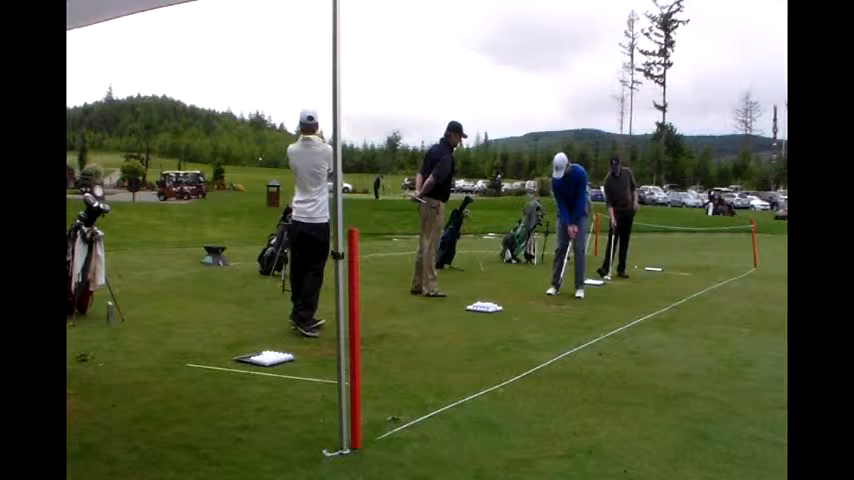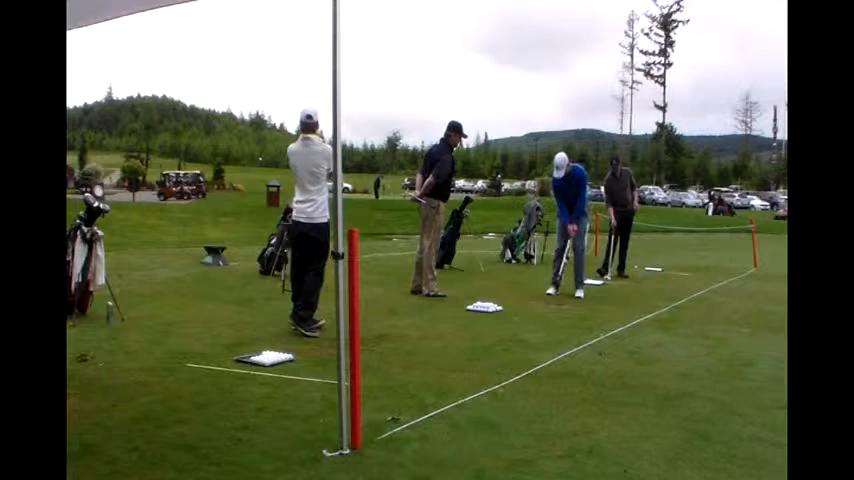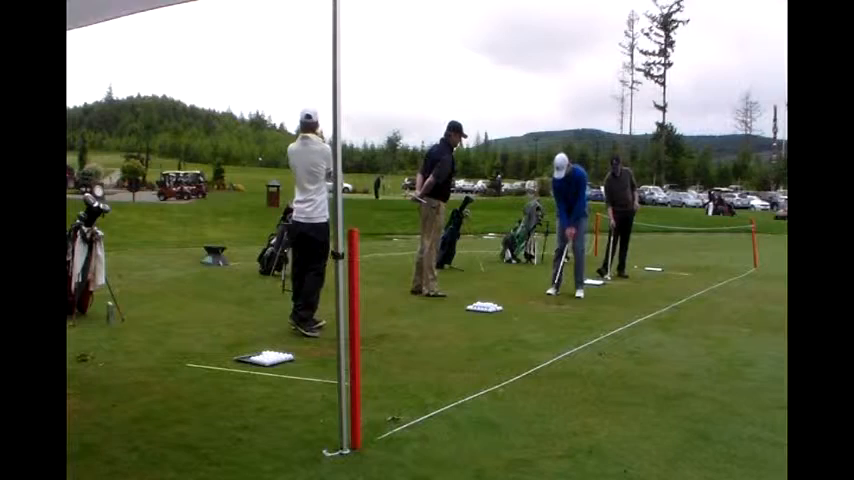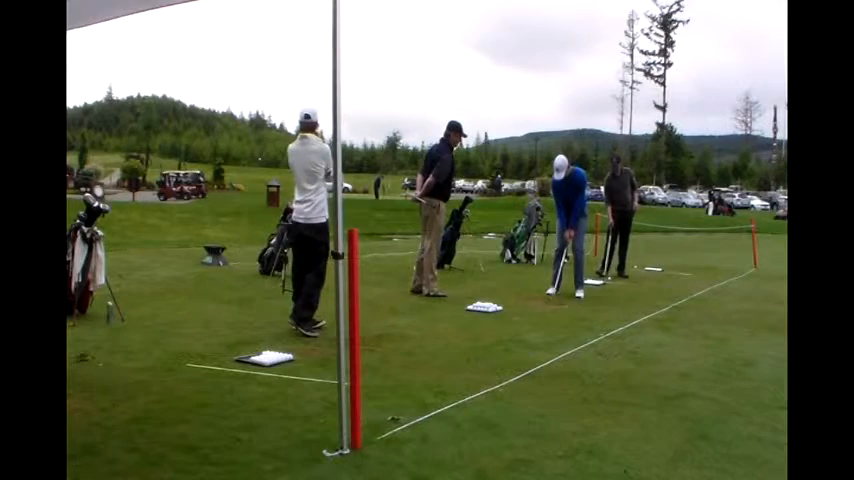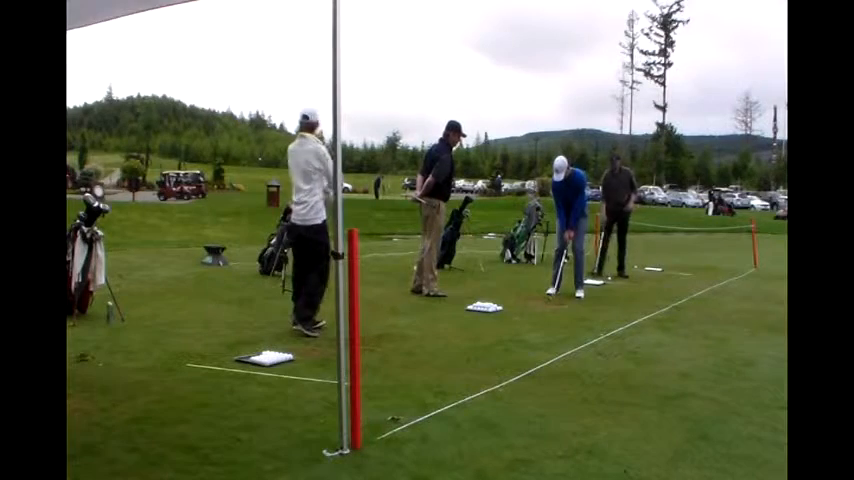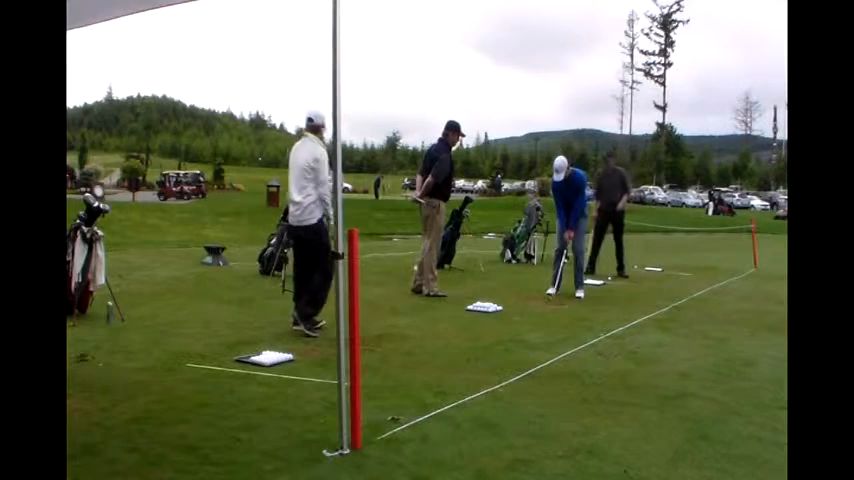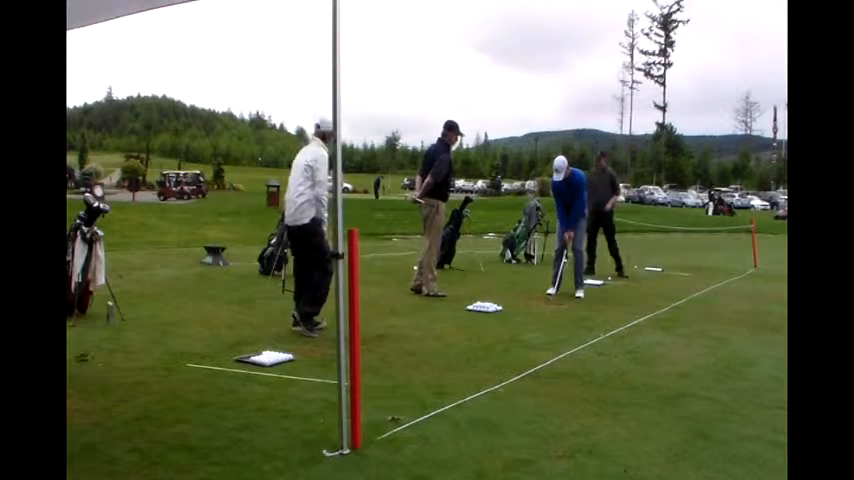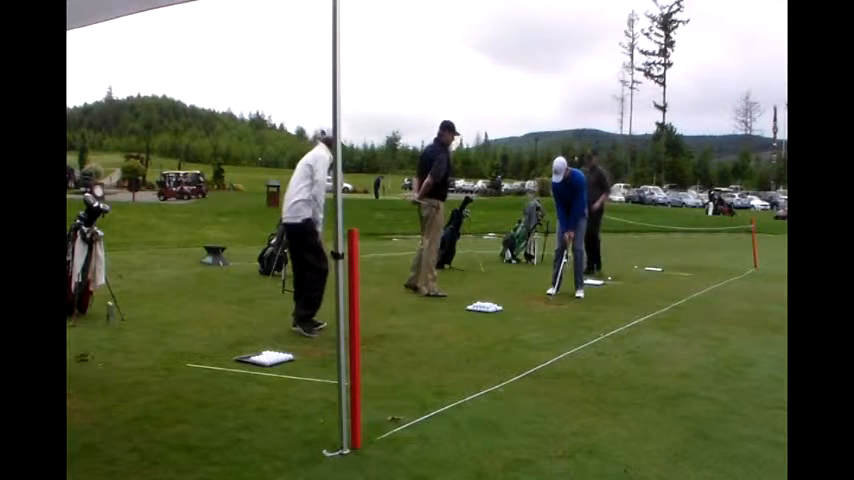
dt=0.2s
person 1, frame 1
left shoulder: (292, 150)
right shoulder: (326, 150)
left hip: (298, 218)
right hip: (318, 219)
left knee: (299, 267)
right knee: (314, 269)
left ankle: (301, 314)
right ankle: (303, 317)
person 1, frame 2
left shoulder: (292, 150)
right shoulder: (325, 150)
left hip: (298, 218)
right hip: (318, 219)
left knee: (299, 268)
right knee: (314, 269)
left ankle: (301, 314)
right ankle: (303, 317)
person 1, frame 3
left shoulder: (292, 150)
right shoulder: (324, 149)
left hip: (298, 217)
right hip: (318, 218)
left knee: (300, 267)
right knee: (315, 269)
left ankle: (301, 315)
right ankle: (303, 317)
person 1, frame 4
left shoulder: (291, 149)
right shoulder: (322, 148)
right elbow: (330, 173)
left hip: (298, 217)
right hip: (316, 218)
left knee: (300, 268)
right knee: (316, 269)
left ankle: (301, 315)
right ankle: (303, 317)
person 1, frame 5
left shoulder: (292, 149)
right shoulder: (318, 149)
right elbow: (331, 180)
left wrist: (319, 192)
right wrist: (327, 193)
left hip: (296, 217)
right hip: (314, 218)
left knee: (301, 268)
right knee: (319, 269)
left ankle: (301, 315)
right ankle: (304, 316)
person 1, frame 6
left shoulder: (296, 148)
right shoulder: (318, 151)
right elbow: (323, 189)
right wrist: (329, 217)
left hip: (295, 218)
right hip: (312, 218)
left knee: (303, 268)
right knee: (324, 267)
left ankle: (301, 315)
right ankle: (305, 314)
person 1, frame 7
left shoulder: (304, 151)
right shoulder: (320, 154)
right elbow: (320, 192)
right wrist: (324, 224)
left hip: (292, 218)
right hip: (306, 218)
left knee: (303, 267)
right knee: (323, 266)
left ankle: (302, 316)
right ankle: (305, 314)
person 1, frame 8
left shoulder: (313, 154)
right shoulder: (323, 155)
right elbow: (317, 191)
left wrist: (314, 223)
right wrist: (319, 226)
left hip: (290, 217)
right hip: (301, 217)
left knee: (302, 267)
right knee: (318, 266)
left ankle: (302, 316)
right ankle: (303, 317)
person 2, frame 1
left shoulder: (435, 149)
right shoulder: (446, 155)
left elbow: (421, 172)
right elbow: (432, 179)
left wrist: (418, 191)
right wrist: (421, 194)
left hip: (426, 201)
right hip: (434, 202)
left knee: (424, 244)
right knee: (430, 245)
left ankle: (418, 284)
right ankle: (429, 287)
person 2, frame 2
left shoulder: (434, 149)
right shoulder: (446, 155)
left elbow: (420, 173)
right elbow: (432, 179)
left wrist: (418, 192)
right wrist: (421, 194)
left hip: (426, 201)
right hip: (434, 203)
left knee: (424, 244)
right knee: (430, 245)
left ankle: (418, 284)
right ankle: (429, 287)
person 2, frame 3
left shoulder: (435, 149)
right shoulder: (446, 155)
left elbow: (421, 173)
right elbow: (433, 179)
left wrist: (418, 192)
right wrist: (421, 195)
left hip: (426, 201)
right hip: (434, 203)
left knee: (425, 244)
right knee: (431, 245)
left ankle: (418, 284)
right ankle: (430, 287)
person 2, frame 4
left shoulder: (435, 149)
right shoulder: (446, 154)
left elbow: (421, 173)
right elbow: (433, 179)
left wrist: (418, 192)
right wrist: (422, 194)
left hip: (427, 201)
right hip: (435, 202)
left knee: (425, 244)
right knee: (432, 245)
left ankle: (418, 284)
right ankle: (430, 287)
person 2, frame 5
left shoulder: (434, 149)
right shoulder: (445, 154)
left elbow: (421, 173)
right elbow: (432, 179)
left wrist: (418, 192)
right wrist: (422, 194)
left hip: (427, 201)
right hip: (435, 202)
left knee: (426, 244)
right knee: (432, 245)
left ankle: (418, 284)
right ankle: (430, 287)
person 2, frame 6
left shoulder: (433, 149)
right shoulder: (444, 154)
left elbow: (421, 174)
right elbow: (432, 179)
left wrist: (418, 192)
right wrist: (421, 194)
left hip: (427, 201)
right hip: (435, 202)
left knee: (428, 244)
right knee: (432, 245)
left ankle: (418, 283)
right ankle: (430, 287)
person 2, frame 7
left shoulder: (432, 149)
right shoulder: (443, 154)
left elbow: (420, 174)
right elbow: (431, 179)
left wrist: (417, 192)
right wrist: (421, 195)
left hip: (427, 202)
right hip: (434, 202)
left knee: (428, 243)
right knee: (432, 245)
left ankle: (419, 282)
right ankle: (429, 287)
person 2, frame 8
left shoulder: (428, 150)
right shoulder: (442, 154)
left elbow: (418, 175)
right elbow: (431, 179)
left wrist: (416, 194)
right wrist: (420, 196)
left hip: (424, 202)
right hip: (434, 202)
left knee: (425, 242)
right knee: (431, 244)
left ankle: (413, 280)
right ankle: (429, 287)
person 3, frame 1
left shoulder: (580, 173)
right shoulder: (556, 179)
left elbow: (581, 199)
right elbow: (561, 203)
left wrist: (575, 223)
right wrist: (568, 224)
left hip: (580, 213)
right hip: (564, 213)
left knee: (579, 248)
right knee: (560, 248)
left ankle: (579, 286)
right ankle: (555, 284)
person 3, frame 2
left shoulder: (580, 173)
right shoulder: (556, 178)
left elbow: (581, 198)
right elbow: (561, 202)
left wrist: (574, 222)
right wrist: (568, 223)
left hip: (579, 213)
right hip: (564, 214)
left knee: (578, 248)
right knee: (560, 248)
left ankle: (579, 286)
right ankle: (555, 284)
person 3, frame 3
left shoulder: (580, 174)
right shoulder: (556, 179)
left elbow: (580, 200)
right elbow: (560, 204)
left wrist: (573, 225)
right wrist: (566, 226)
left hip: (579, 214)
right hip: (563, 214)
left knee: (578, 248)
right knee: (560, 248)
left ankle: (579, 286)
right ankle: (555, 284)
person 3, frame 4
left shoulder: (580, 176)
right shoulder: (556, 181)
left elbow: (579, 203)
right elbow: (559, 205)
left wrist: (572, 227)
right wrist: (565, 228)
left hip: (579, 215)
right hip: (563, 215)
left knee: (578, 248)
right knee: (560, 248)
left ankle: (579, 286)
right ankle: (555, 284)
person 3, frame 5
left shoulder: (579, 177)
right shoulder: (556, 181)
left elbow: (578, 203)
right elbow: (559, 206)
left wrist: (571, 228)
right wrist: (565, 229)
left hip: (579, 215)
right hip: (563, 215)
left knee: (578, 249)
right knee: (560, 248)
left ankle: (579, 286)
right ankle: (555, 284)
person 3, frame 6
left shoulder: (579, 177)
right shoulder: (555, 182)
left elbow: (578, 204)
right elbow: (559, 206)
left wrist: (571, 228)
right wrist: (564, 229)
left hip: (579, 214)
right hip: (563, 215)
left knee: (578, 249)
right knee: (560, 248)
left ankle: (579, 286)
right ankle: (555, 285)
person 3, frame 7
left shoulder: (579, 178)
right shoulder: (555, 182)
left elbow: (578, 204)
right elbow: (559, 206)
left wrist: (571, 228)
right wrist: (565, 229)
left hip: (579, 215)
right hip: (563, 215)
left knee: (577, 249)
right knee: (560, 248)
left ankle: (579, 287)
right ankle: (555, 284)
person 3, frame 8
left shoulder: (579, 178)
right shoulder: (555, 182)
left elbow: (578, 204)
right elbow: (559, 206)
left wrist: (571, 229)
right wrist: (565, 230)
left hip: (579, 215)
right hip: (564, 215)
left knee: (577, 249)
right knee: (560, 248)
left ankle: (579, 287)
right ankle: (555, 284)
person 4, frame 1
left shoulder: (627, 172)
right shoulder: (608, 180)
left elbow: (634, 187)
right elbow: (608, 201)
left wrist: (635, 201)
right wrist: (612, 218)
left hip: (629, 211)
right hip: (617, 212)
left knee: (625, 241)
right knee: (612, 240)
left ankle: (621, 269)
right ankle: (606, 268)
person 4, frame 2
left shoulder: (627, 172)
right shoulder: (608, 180)
left elbow: (634, 187)
right elbow: (608, 201)
left wrist: (635, 201)
right wrist: (612, 218)
left hip: (629, 211)
right hip: (617, 212)
left knee: (625, 241)
right knee: (612, 240)
left ankle: (621, 269)
right ankle: (606, 268)
person 4, frame 3
left shoulder: (628, 172)
right shoulder: (608, 180)
left elbow: (634, 187)
right elbow: (608, 201)
left wrist: (636, 201)
right wrist: (611, 218)
left hip: (629, 211)
right hip: (617, 212)
left knee: (625, 241)
right knee: (612, 241)
left ankle: (621, 269)
right ankle: (606, 268)
person 4, frame 4
left shoulder: (628, 173)
right shoulder: (609, 179)
left elbow: (635, 188)
right elbow: (608, 200)
left wrist: (635, 201)
right wrist: (610, 217)
left hip: (628, 211)
right hip: (615, 212)
left knee: (624, 241)
right knee: (611, 241)
left ankle: (621, 269)
right ankle: (604, 268)
person 4, frame 5
left shoulder: (627, 173)
right shoulder: (606, 176)
left elbow: (634, 189)
right elbow: (604, 196)
left wrist: (631, 202)
right wrist: (603, 213)
left hip: (624, 211)
right hip: (610, 211)
left knee: (622, 240)
right knee: (604, 239)
left ankle: (621, 269)
right ankle: (599, 268)
person 4, frame 6
left shoulder: (621, 173)
right shoulder: (601, 175)
left elbow: (627, 190)
right elbow: (598, 194)
left wrist: (622, 203)
right wrist: (597, 209)
left hip: (617, 211)
right hip: (603, 211)
left knee: (618, 240)
right knee: (597, 239)
left ankle: (621, 269)
right ankle: (591, 267)
person 4, frame 7
left shoulder: (610, 174)
right shoulder: (591, 174)
left elbow: (617, 192)
left wrist: (610, 203)
right wrist: (587, 208)
left hip: (605, 211)
right hip: (593, 211)
left knee: (611, 240)
right knee: (590, 240)
left ankle: (620, 269)
right ankle: (590, 267)
person 4, frame 8
left shoulder: (600, 172)
right shoulder: (586, 172)
left elbow: (607, 191)
left wrist: (599, 203)
left hip: (596, 209)
right hip: (587, 208)
left knee: (593, 235)
right knee: (587, 237)
left ankle: (598, 266)
right ankle: (590, 266)
